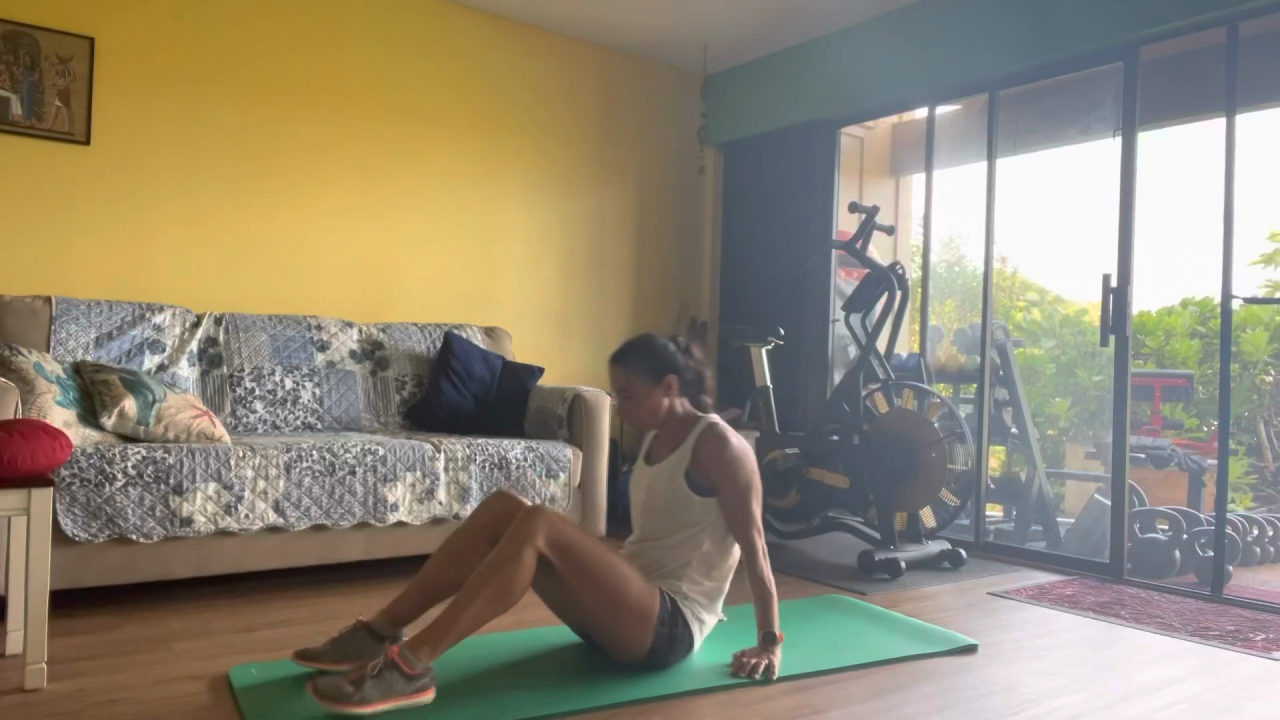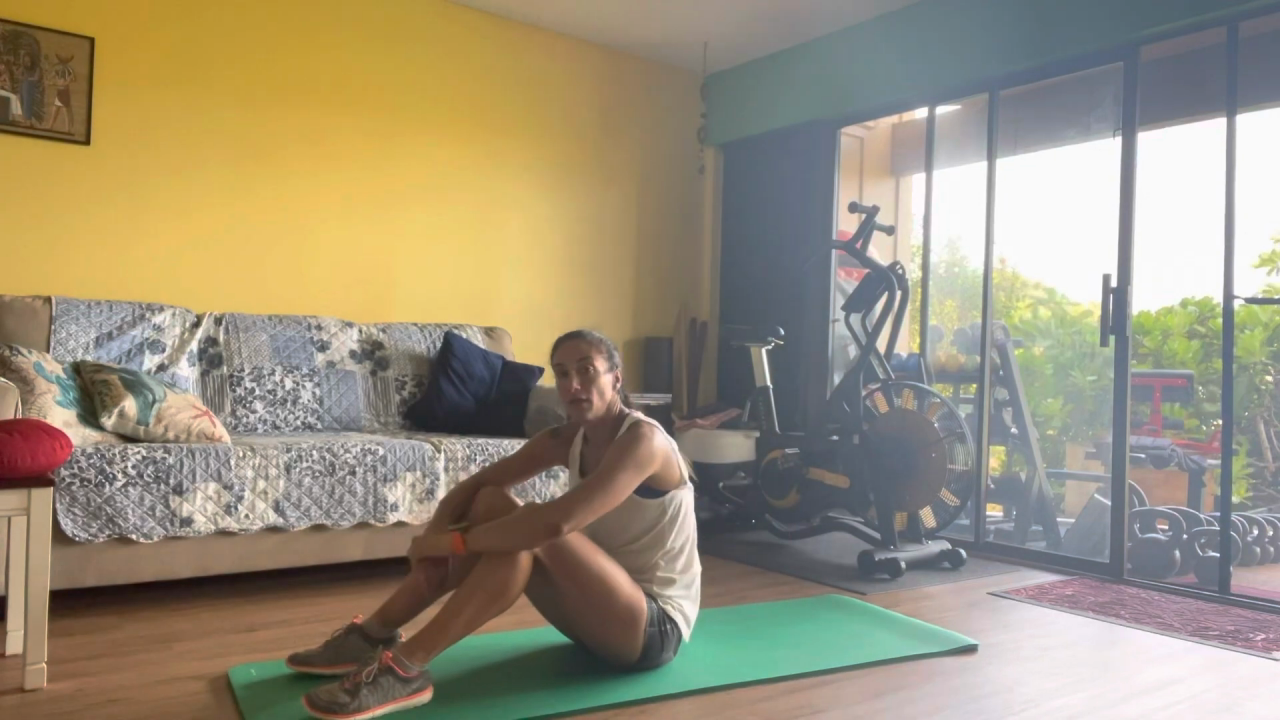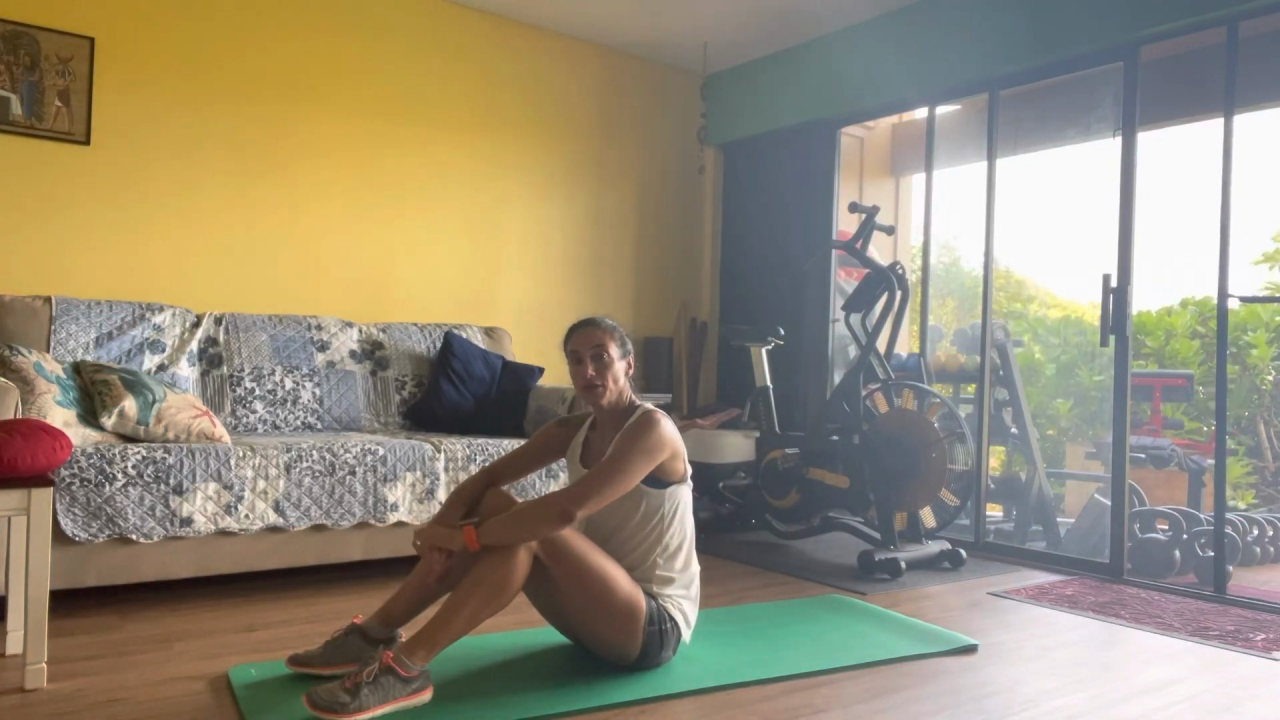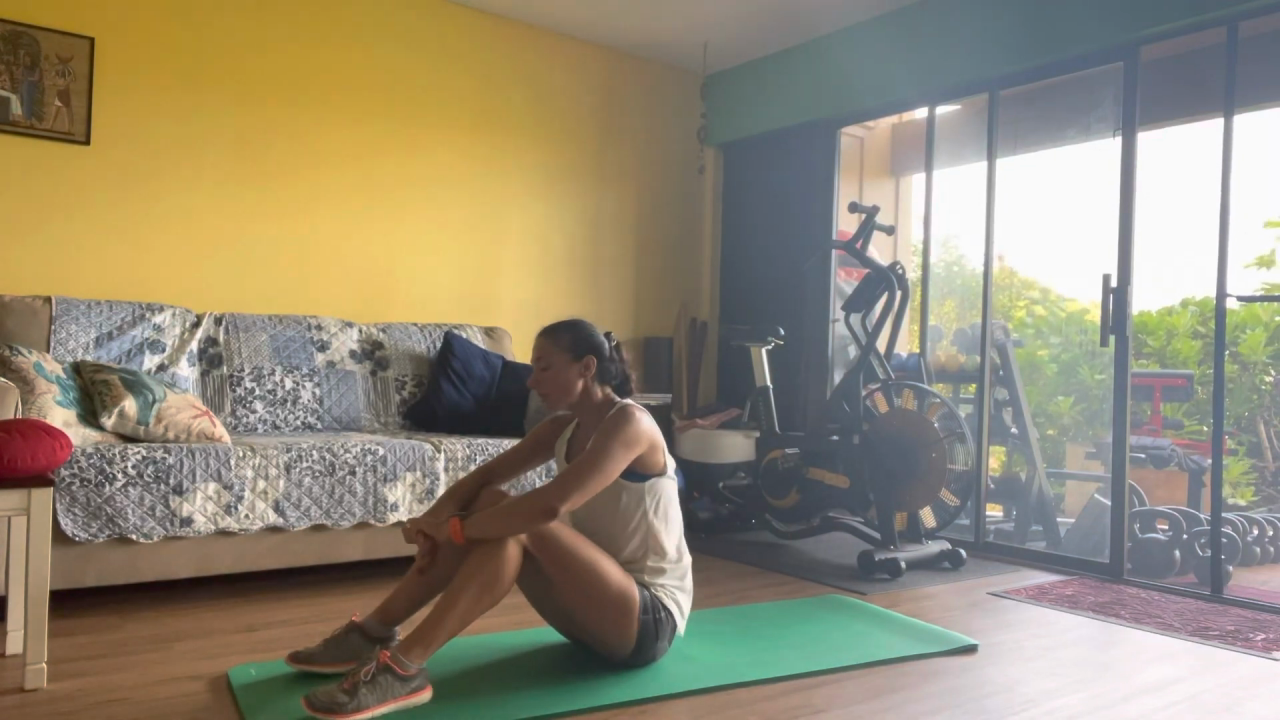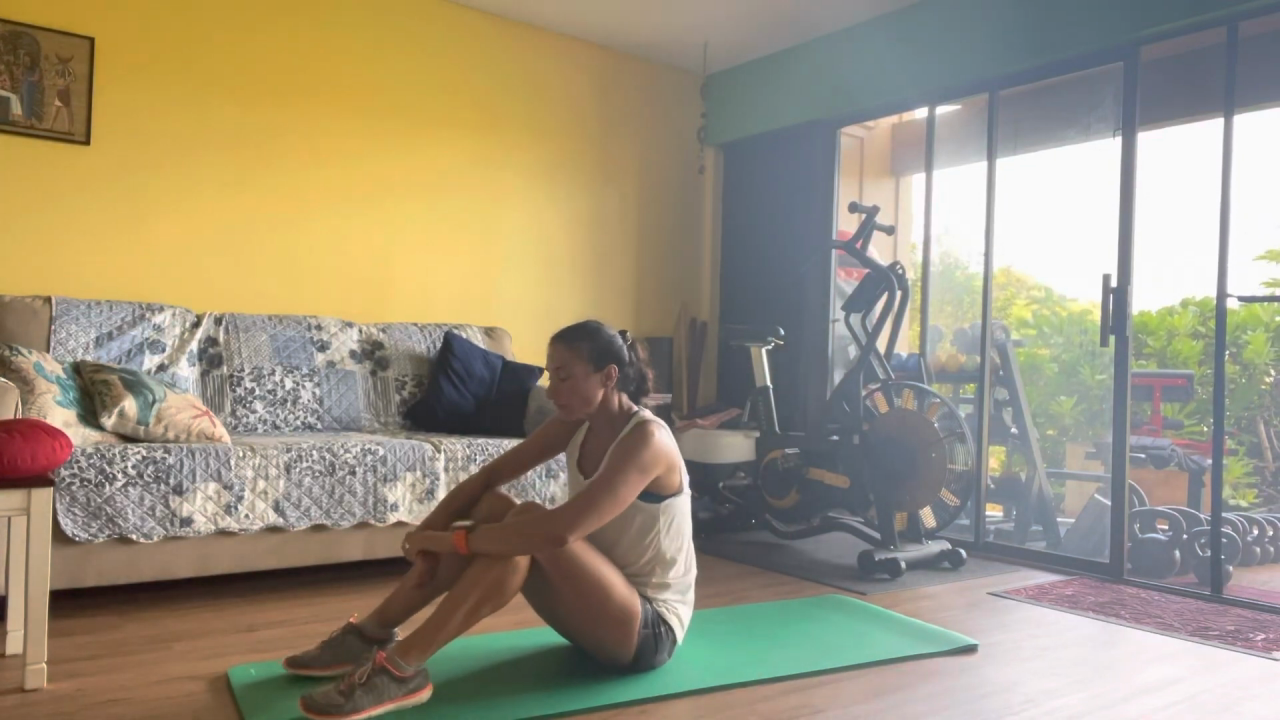
dt=1s
person 1, frame 1
left shoulder: (717, 445)
right shoulder: (655, 439)
left elbow: (753, 546)
left wrist: (768, 641)
left hip: (669, 626)
right hip: (630, 605)
left knee: (539, 525)
right knee: (503, 507)
left ankle: (411, 667)
right ankle: (380, 632)
person 1, frame 2
left shoulder: (643, 439)
right shoulder: (568, 439)
left elbow: (557, 522)
right elbow: (471, 485)
left wrist: (455, 540)
right wrist: (435, 538)
left hip: (655, 625)
right hip: (599, 609)
left knee: (534, 531)
right knee: (489, 504)
left ankle: (405, 669)
right ankle: (373, 635)
person 1, frame 3
left shoulder: (652, 428)
right shoulder: (573, 431)
left elbow: (568, 510)
right elbow: (484, 478)
left wrist: (465, 536)
right wrist: (443, 528)
left hip: (654, 624)
right hip: (598, 609)
left knee: (530, 530)
right knee: (490, 506)
left ankle: (406, 667)
right ankle: (374, 634)
person 1, frame 4
left shoulder: (629, 422)
right shoulder: (563, 428)
left elbow: (551, 506)
right elbow: (481, 477)
left wrist: (454, 529)
right wrist: (433, 523)
left hip: (647, 619)
right hip: (595, 609)
left knee: (520, 524)
right knee: (487, 504)
left ankle: (404, 667)
right ankle: (374, 633)
person 1, frame 5
left shoulder: (647, 439)
right shoulder: (574, 427)
left elbow: (561, 530)
right elbow: (486, 478)
left wrist: (454, 539)
right wrist: (428, 534)
left hip: (650, 627)
right hip: (597, 606)
left knee: (529, 524)
right knee: (491, 507)
left ankle: (401, 669)
right ankle: (371, 634)
